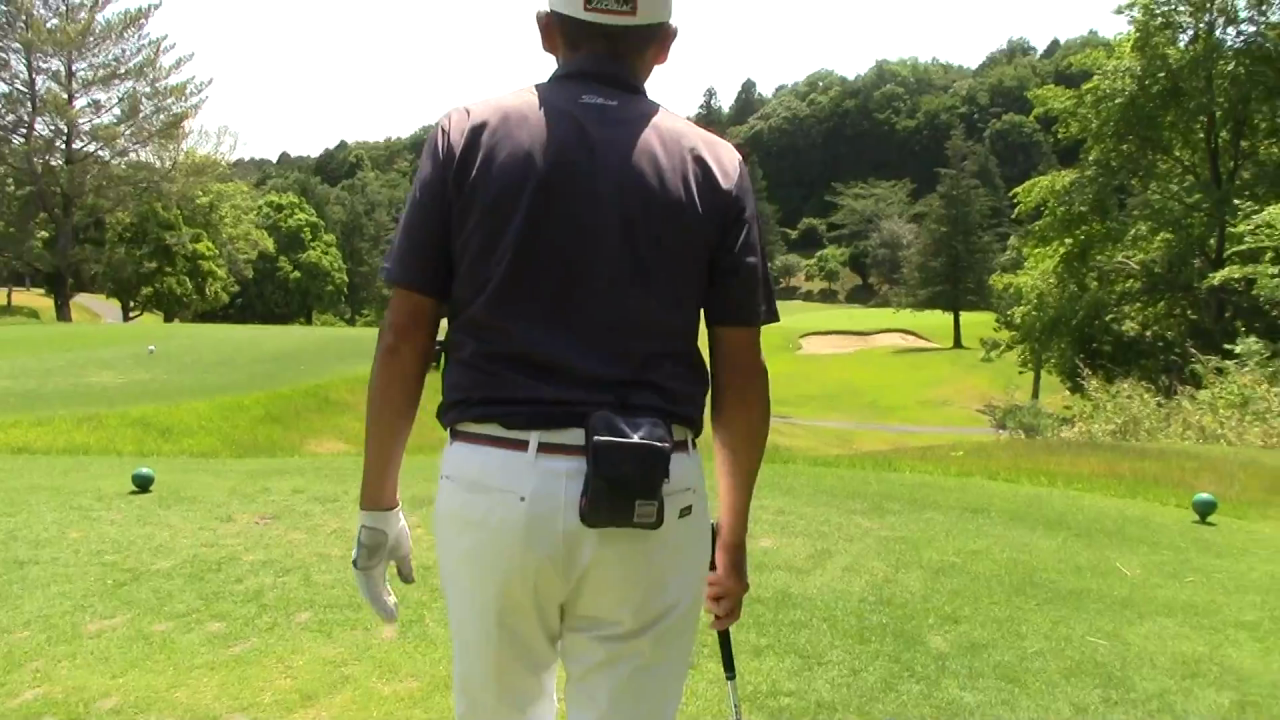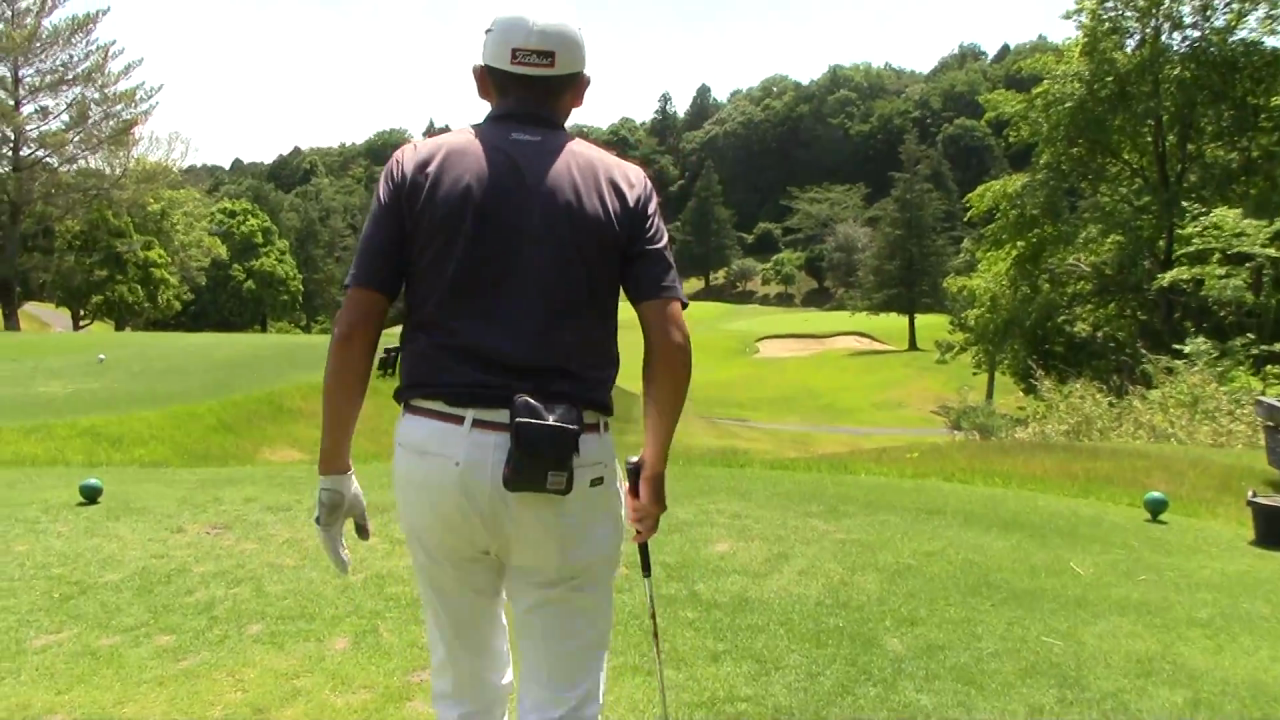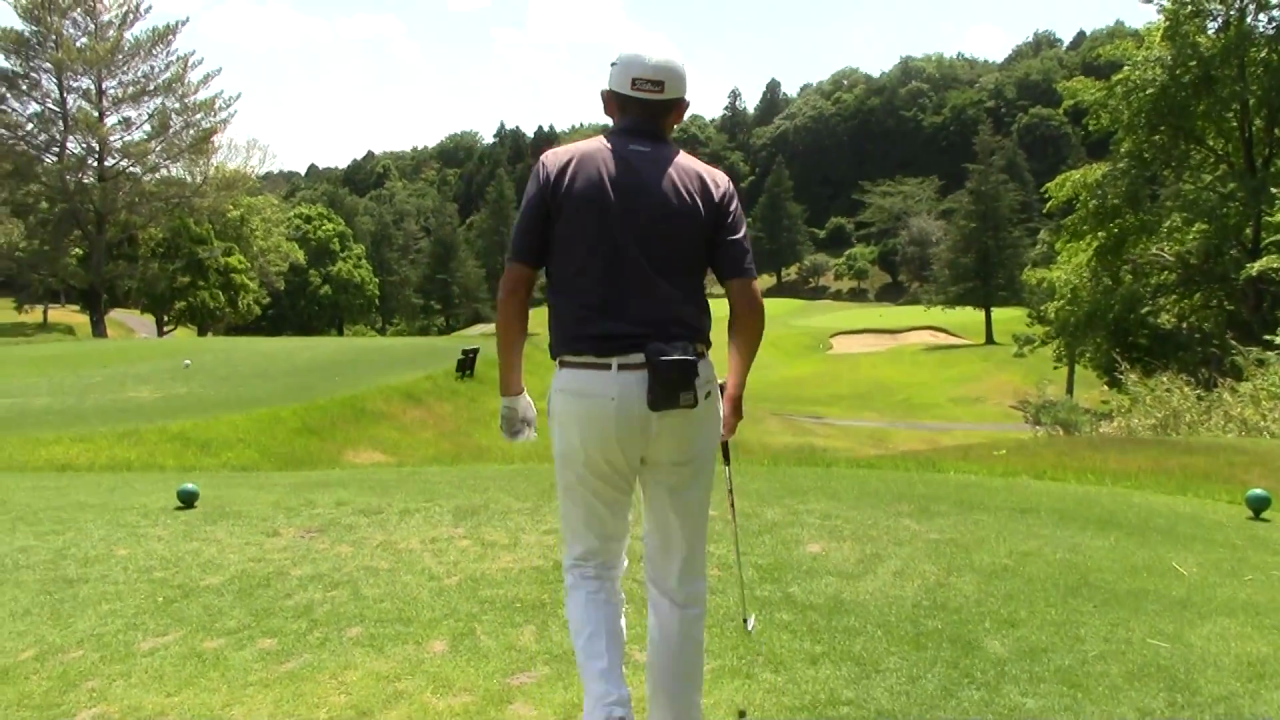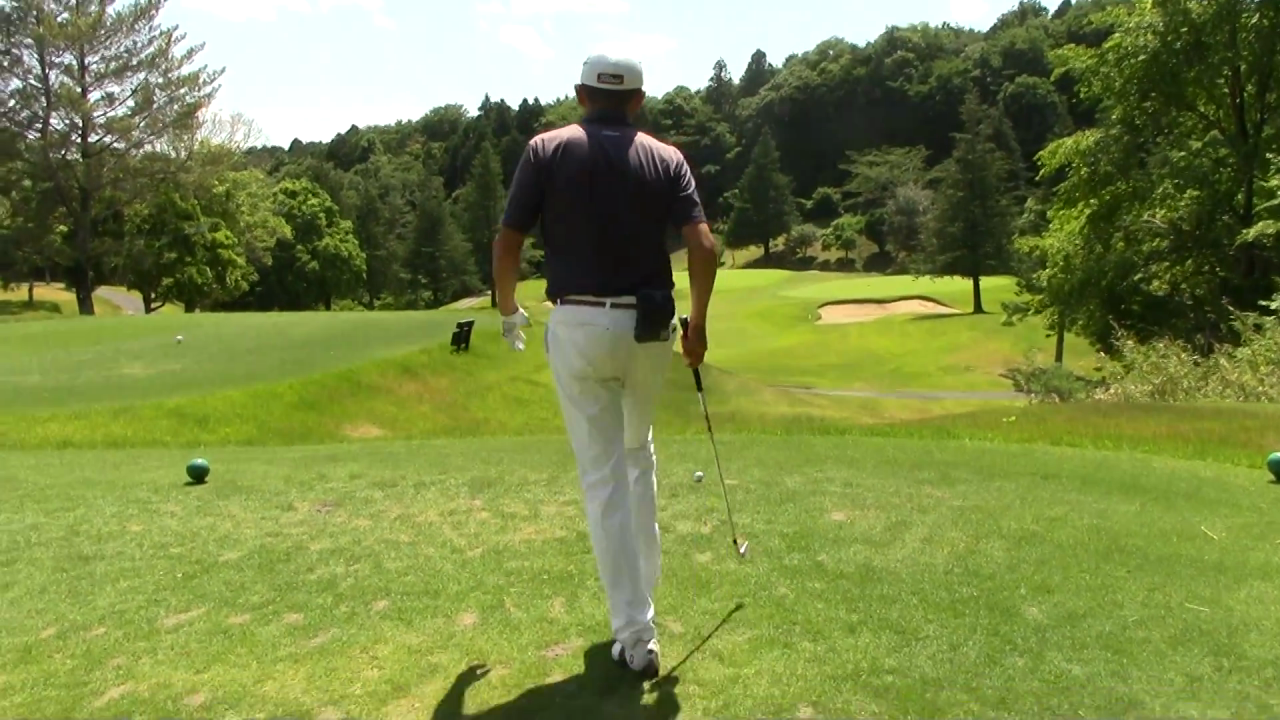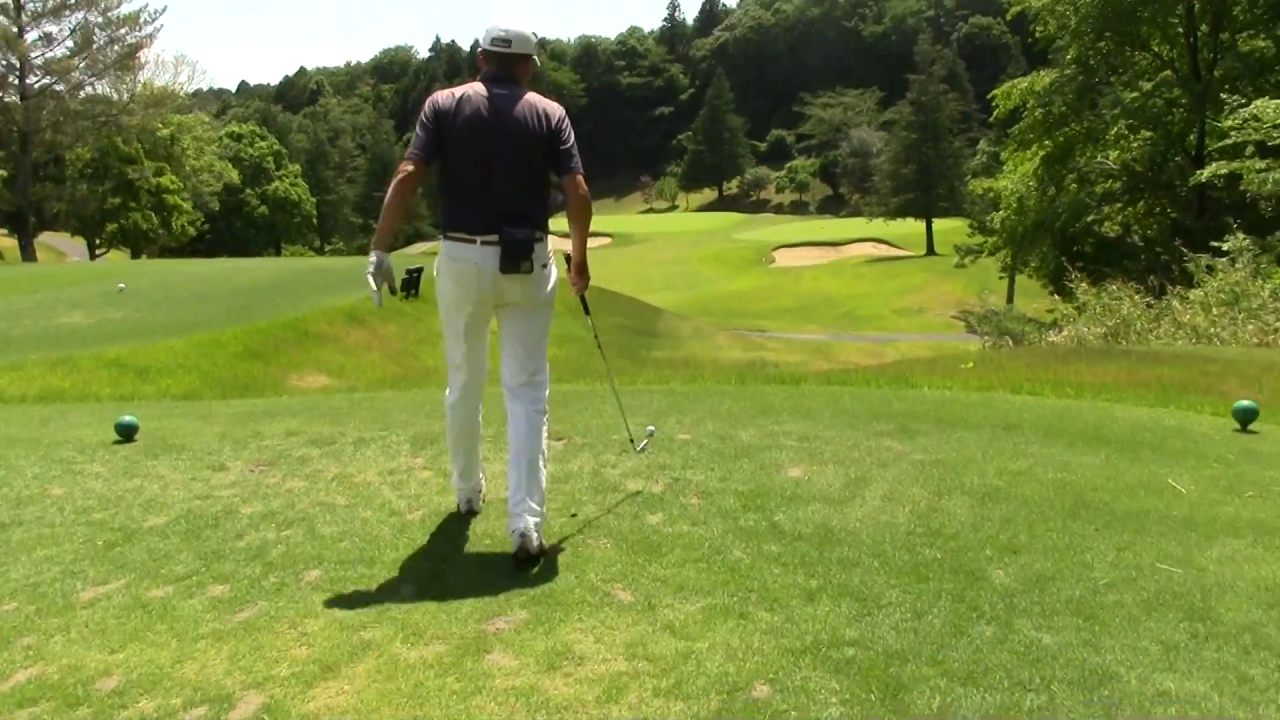
dt=0.7s
person 1, frame 1
left shoulder: (465, 136)
right shoulder: (712, 165)
left elbow: (403, 338)
right elbow: (741, 372)
left wrist: (378, 504)
right wrist: (733, 535)
left hip: (491, 487)
right hip: (649, 501)
person 1, frame 2
left shoulder: (417, 167)
right shoulder: (621, 182)
left elbow: (354, 327)
right elbow: (670, 339)
left wrist: (334, 470)
right wrist: (653, 466)
left hip: (438, 455)
right hip: (568, 469)
person 1, frame 3
left shoulder: (558, 167)
right shoulder: (710, 183)
left elbow: (513, 288)
right elbow: (748, 304)
left wrist: (510, 388)
right wrist: (734, 390)
left hip: (586, 391)
right hip: (682, 395)
left knee: (590, 569)
right knee: (678, 583)
person 1, frame 4
left shoulder: (546, 150)
right shoulder: (665, 158)
left elbow: (506, 245)
right elbow: (702, 246)
left wrist: (508, 310)
right wrist: (698, 323)
left hip: (579, 327)
right hip: (649, 328)
left knee: (605, 482)
right knee: (636, 451)
left ankle: (636, 637)
right ankle: (638, 591)
person 1, frame 5
left shoulder: (445, 103)
right shoulder: (550, 113)
left elbow: (408, 175)
right elbow: (577, 194)
left wrist: (379, 249)
right wrist: (580, 257)
left hip: (462, 259)
right hip: (527, 262)
left knee: (464, 381)
right knee: (527, 391)
left ankle: (468, 489)
right ankle: (526, 525)
